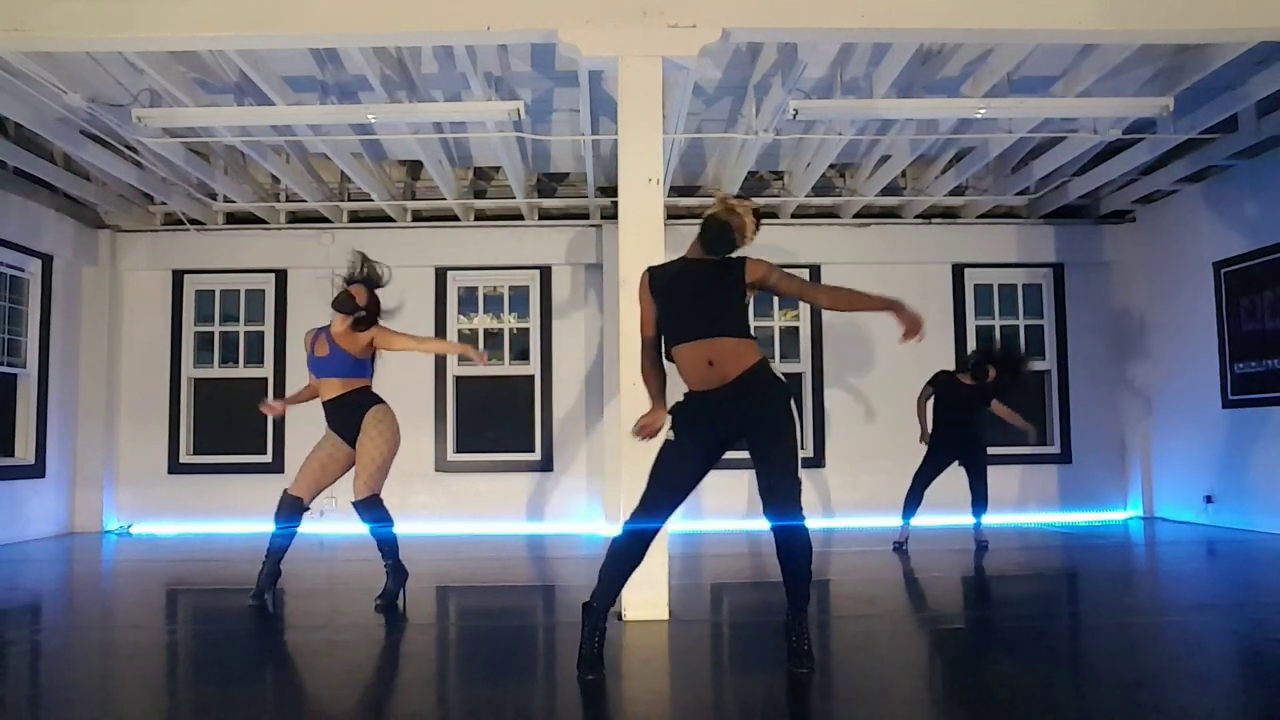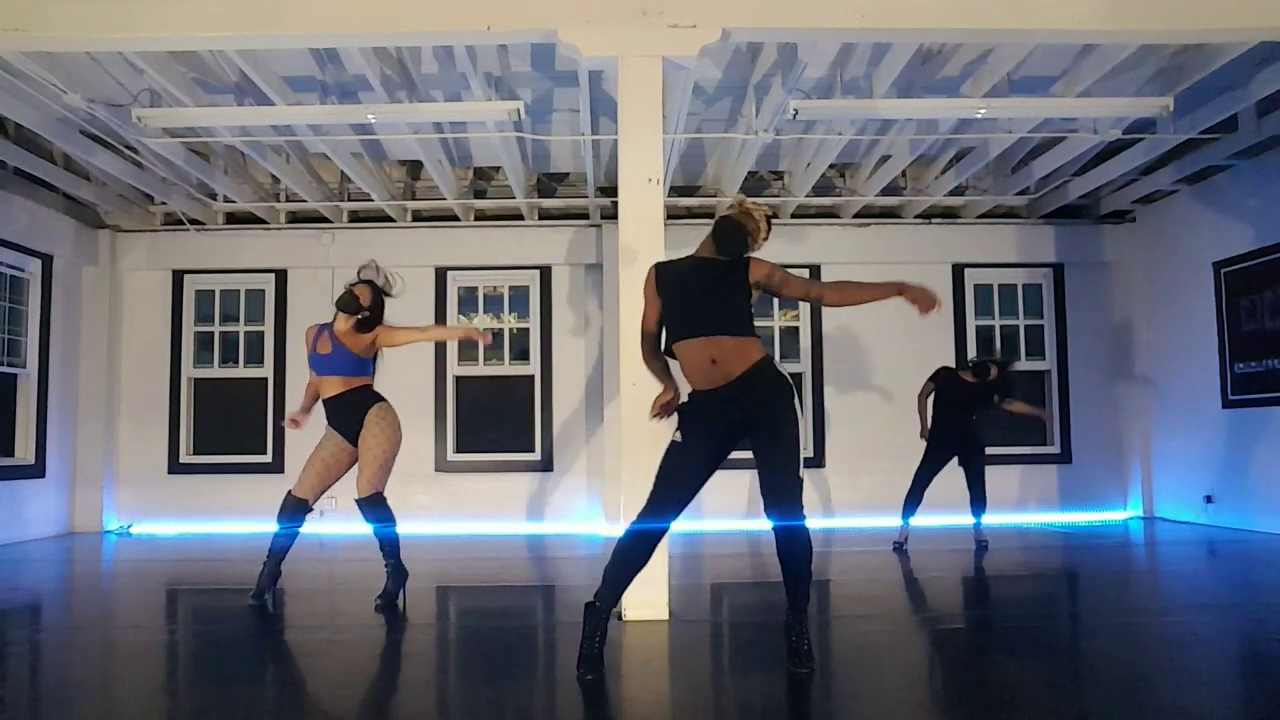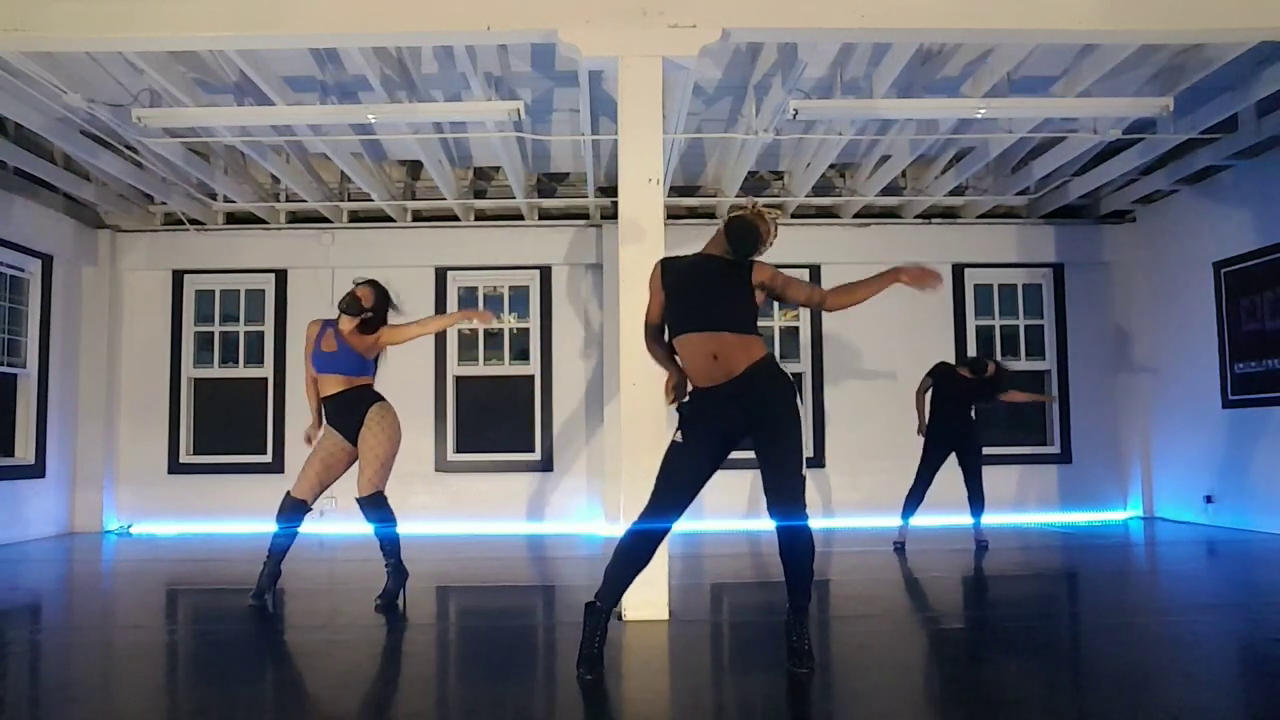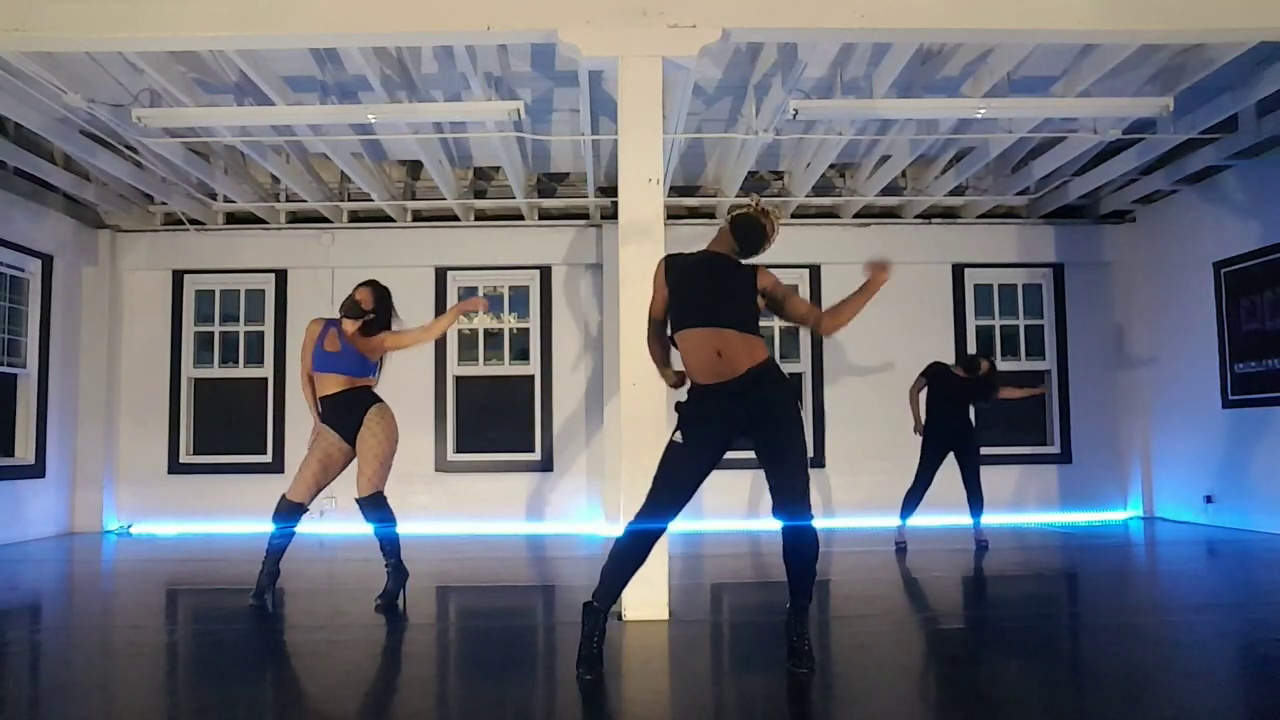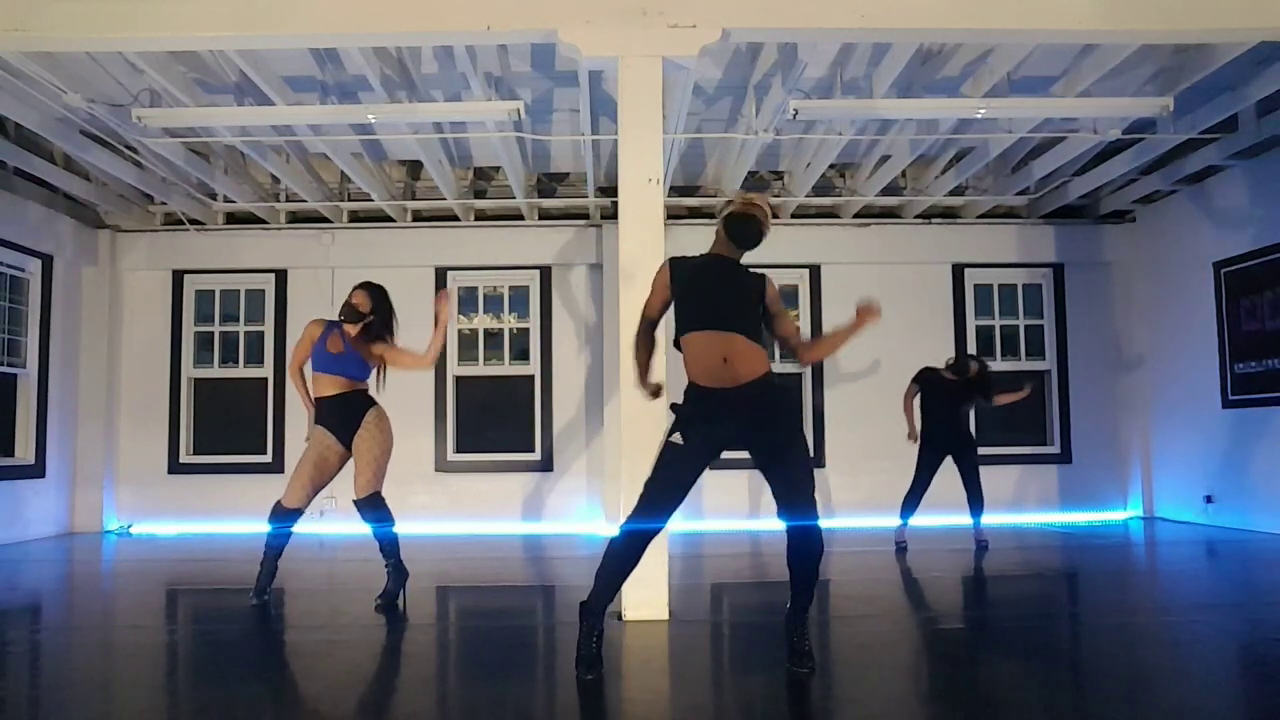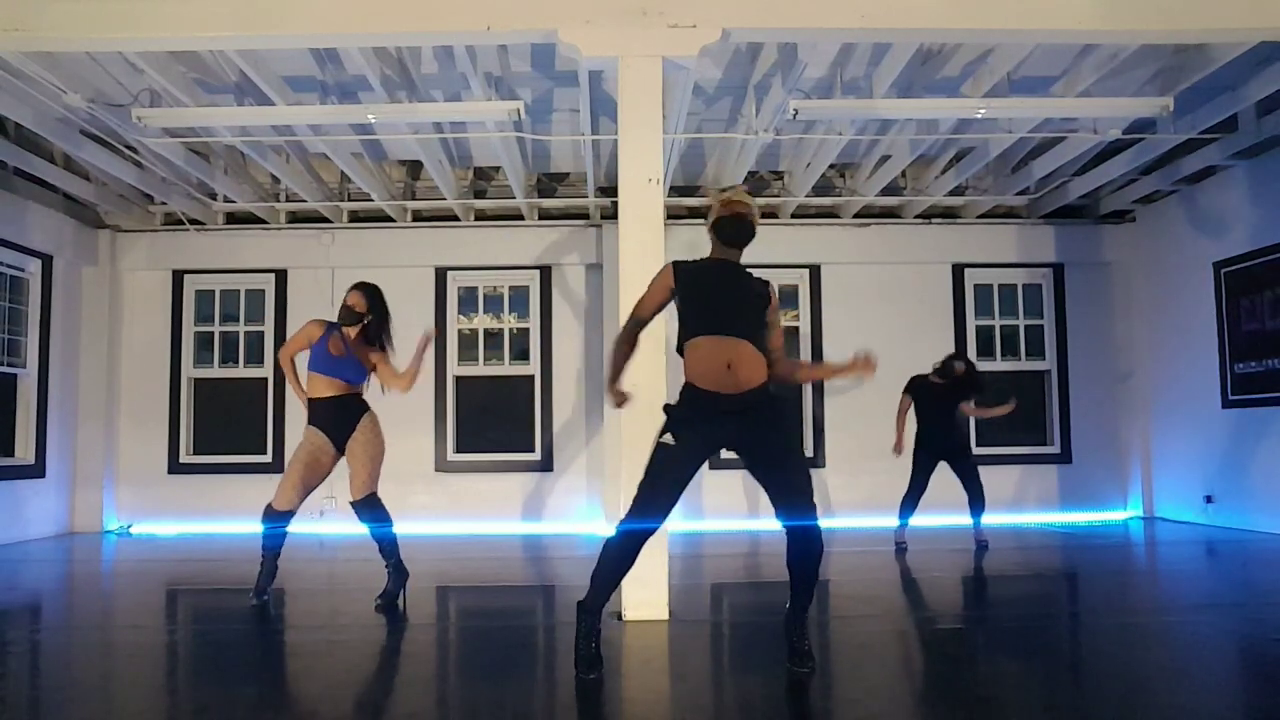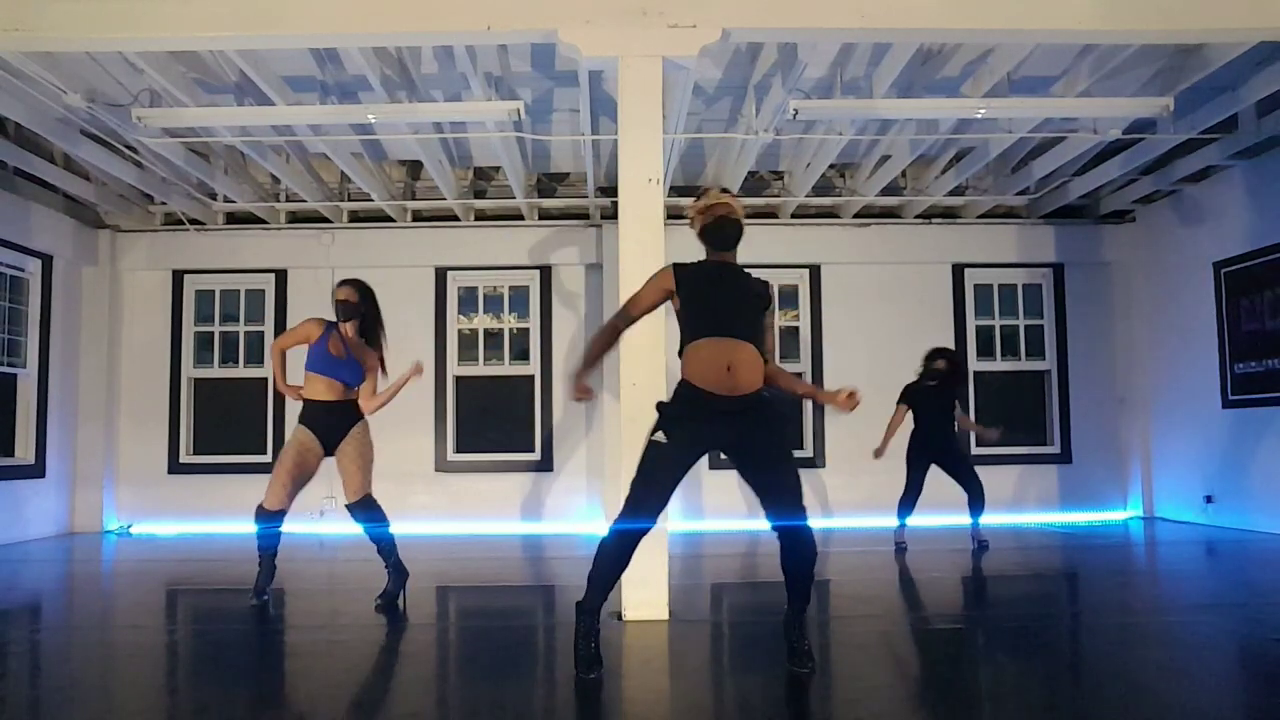
dt=0.1s
person 1, frame 1
left shoulder: (744, 271)
right shoulder: (655, 279)
left elbow: (822, 295)
right elbow: (651, 352)
left wrist: (893, 306)
right wrist: (657, 406)
left hip: (760, 395)
right hip: (701, 409)
left knee: (784, 513)
right knee: (648, 514)
left ankle: (797, 623)
right ankle: (596, 614)
person 1, frame 2
left shoulder: (750, 272)
right shoulder: (661, 275)
left elbow: (826, 293)
right elbow: (650, 343)
left wrist: (900, 289)
right wrist: (669, 386)
left hip: (763, 393)
right hip: (706, 408)
left knee: (786, 513)
right knee: (654, 516)
left ankle: (797, 624)
right ankle: (598, 615)
person 1, frame 3
left shoulder: (754, 273)
right shoulder: (668, 271)
left elbow: (830, 300)
right elbow: (653, 334)
left wrist: (893, 276)
right wrist: (676, 371)
left hip: (768, 394)
right hip: (709, 405)
left knee: (790, 515)
right knee: (658, 515)
left ankle: (798, 624)
right ankle: (599, 615)
person 1, frame 4
left shoulder: (757, 277)
right shoulder: (671, 267)
left elbow: (822, 323)
right elbow: (654, 327)
left wrist: (871, 284)
right wrist: (666, 370)
left hip: (765, 395)
right hip: (705, 404)
left knee: (796, 515)
right knee: (653, 517)
left ankle: (797, 626)
right ankle: (595, 617)
person 1, frame 5
left shoulder: (761, 285)
right shoulder: (676, 271)
left elbow: (803, 352)
right elbow: (648, 327)
left wrist: (856, 326)
right wrist: (644, 377)
left hip: (766, 404)
right hip: (702, 409)
left knee: (803, 519)
right knee: (647, 518)
left ankle: (797, 625)
right ankle: (592, 615)
person 1, frame 6
left shoulder: (761, 291)
right shoulder: (678, 274)
left elbow: (781, 366)
right elbow: (633, 327)
left wrist: (842, 369)
right wrist: (614, 381)
left hip: (758, 412)
right hip: (696, 411)
left knee: (802, 522)
right knee: (642, 519)
left ankle: (797, 624)
right ankle: (590, 616)
person 1, frame 7
left shoulder: (760, 291)
right shoulder: (677, 277)
right elbow: (621, 321)
left wrist: (823, 396)
right wrist: (583, 372)
left hip: (754, 415)
right hip: (691, 411)
left knee: (793, 524)
right knee: (635, 518)
left ankle: (797, 626)
right ankle: (588, 618)
person 2, frame 1
left shoulder: (368, 335)
right shoulder: (313, 337)
left elbow: (417, 342)
left wrist: (462, 348)
right wrist: (286, 402)
left hip: (372, 418)
right hip: (339, 431)
left knee: (365, 496)
right knee: (295, 495)
left ankle: (394, 572)
right ankle: (268, 572)
person 2, frame 2
left shoulder: (372, 335)
right shoulder: (314, 333)
left elbow: (423, 333)
left wrist: (467, 332)
right wrist: (302, 411)
left hip: (373, 415)
right hip: (339, 429)
left knee: (368, 494)
right knee: (299, 496)
left ankle: (395, 571)
right ankle: (269, 572)
person 2, frame 3
left shoulder: (376, 338)
right shoulder: (317, 330)
left elbow: (427, 325)
right elbow: (312, 378)
left wrist: (467, 314)
right wrist: (315, 419)
left hip: (373, 415)
right hip: (337, 427)
left knee: (369, 494)
right knee: (299, 495)
left ankle: (396, 572)
right ankle: (269, 572)
person 2, frame 4
left shoulder: (378, 340)
right shoulder: (317, 328)
left elbow: (430, 332)
right elbow: (307, 375)
left wrist: (461, 308)
right wrist: (316, 419)
left hip: (370, 415)
right hip: (334, 427)
left knee: (369, 495)
right knee: (295, 497)
left ankle: (395, 572)
right ankle: (268, 572)
person 2, frame 5
left shoulder: (377, 347)
right shoulder: (319, 329)
left elbow: (426, 361)
right elbow: (295, 366)
left wrist: (442, 317)
right wrist: (311, 409)
left hip: (367, 418)
right hip: (328, 427)
left knee: (367, 496)
right knee: (291, 501)
left ankle: (396, 573)
right ankle: (266, 573)
person 2, frame 6
left shoulder: (373, 353)
right shoulder: (318, 329)
left elbow: (403, 385)
right elbow: (285, 355)
left wrist: (423, 346)
right wrist: (303, 396)
left hip: (359, 423)
right hip: (320, 427)
left knee: (363, 498)
right knee: (283, 502)
left ankle: (396, 572)
right ankle: (266, 573)
person 2, frame 7
left shoulder: (370, 351)
right shoulder: (318, 328)
left elbow: (368, 404)
right elbow: (278, 346)
left wrist: (405, 379)
right wrist: (281, 384)
left hip: (351, 427)
right hip: (311, 426)
left knee: (359, 499)
right knee: (273, 502)
left ankle: (396, 572)
right ankle: (265, 573)
person 3, frame 1
left shoulder: (981, 392)
right shoulder: (943, 378)
left elbow: (1004, 411)
right elbow: (922, 399)
left wrist: (1027, 428)
right wrist: (924, 430)
left hip: (972, 444)
right hip: (942, 443)
left knee: (979, 488)
right knee: (918, 484)
left ankle: (978, 528)
right ankle: (905, 528)
person 3, frame 2
left shoulder: (983, 391)
right shoulder: (945, 375)
left elbow: (1009, 403)
right elbow: (923, 395)
left wrist: (1038, 412)
right wrist: (924, 425)
left hip: (970, 443)
right hip: (940, 441)
left knee: (977, 488)
right knee: (919, 483)
left ankle: (978, 529)
right ankle: (904, 527)
person 3, frame 3
left shoulder: (980, 386)
right shoulder: (942, 370)
left elbow: (1009, 395)
right elbow: (920, 391)
left wrist: (1040, 397)
right wrist: (921, 421)
left hip: (967, 438)
right hip: (937, 436)
left knee: (974, 485)
right knee: (921, 482)
left ankle: (977, 528)
right ankle: (904, 526)
person 3, frame 4
left shoulder: (974, 384)
right shoulder: (936, 369)
left elbow: (1003, 392)
right elbow: (914, 390)
left wrist: (1035, 391)
right wrist: (917, 420)
left hip: (965, 437)
right hip: (935, 436)
left knee: (973, 485)
right knee: (921, 483)
left ankle: (977, 528)
right ankle: (902, 526)
person 3, frame 5
left shoulder: (965, 387)
right shoulder: (928, 375)
left elbow: (992, 399)
right elbow: (909, 396)
left wrist: (1022, 393)
right wrist: (912, 426)
left hip: (961, 440)
right hip: (932, 440)
left knee: (973, 487)
right knee: (919, 486)
left ankle: (977, 528)
right ankle: (902, 527)
person 3, frame 6
left shoulder: (954, 390)
right shoulder: (917, 383)
left elbow: (973, 411)
right elbow: (902, 410)
left wrist: (1005, 408)
right wrist: (899, 438)
left hip: (955, 444)
right hip: (926, 445)
left knee: (975, 488)
right knee: (916, 489)
left ankle: (977, 528)
right ankle: (901, 529)
person 3, frame 7
left shoulder: (949, 390)
right shoulder: (913, 390)
left elbow: (959, 417)
right elbow: (898, 417)
left wrist: (981, 431)
right wrist: (884, 444)
left hip: (949, 447)
right hip: (921, 448)
left knee: (975, 487)
right knee: (913, 490)
left ankle: (976, 528)
right ankle: (901, 529)
